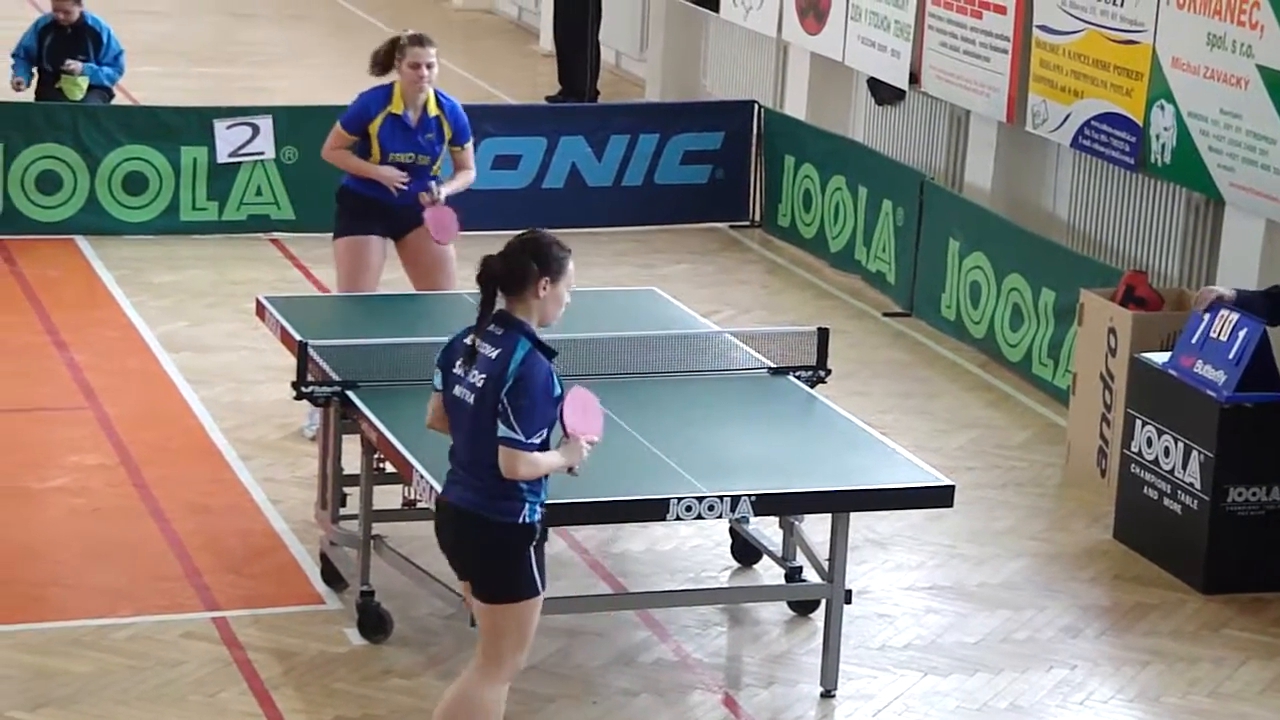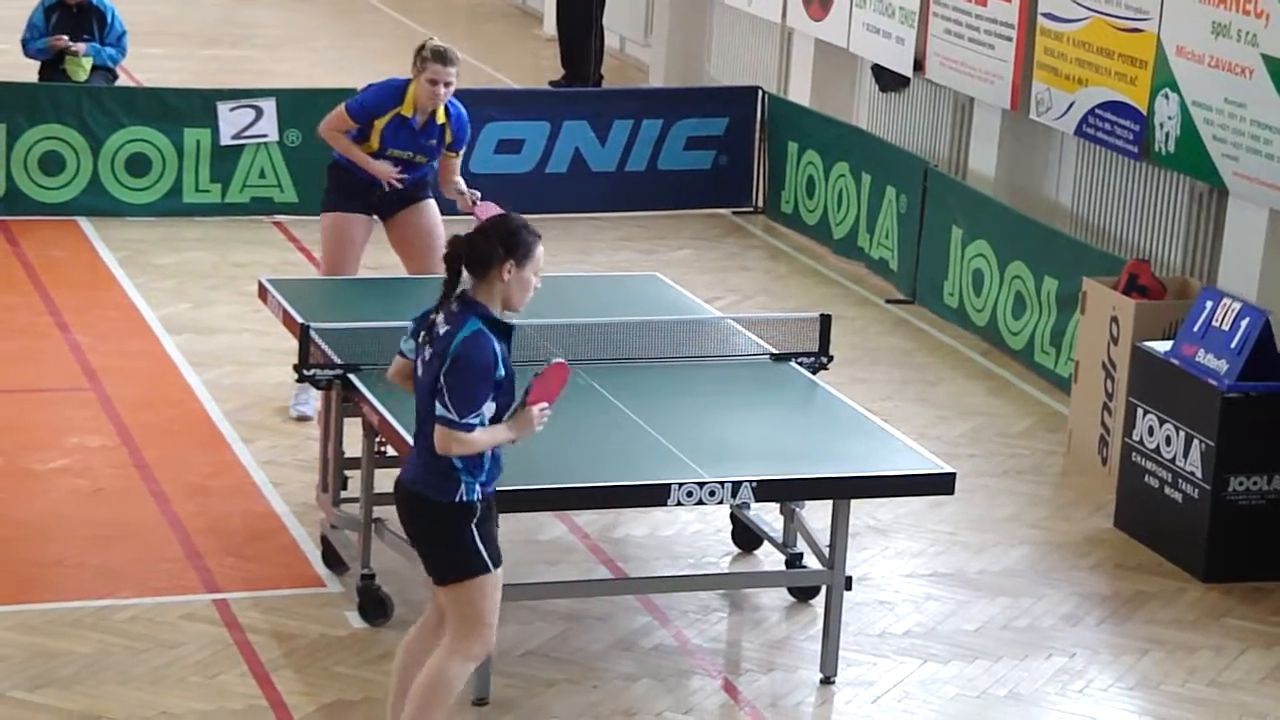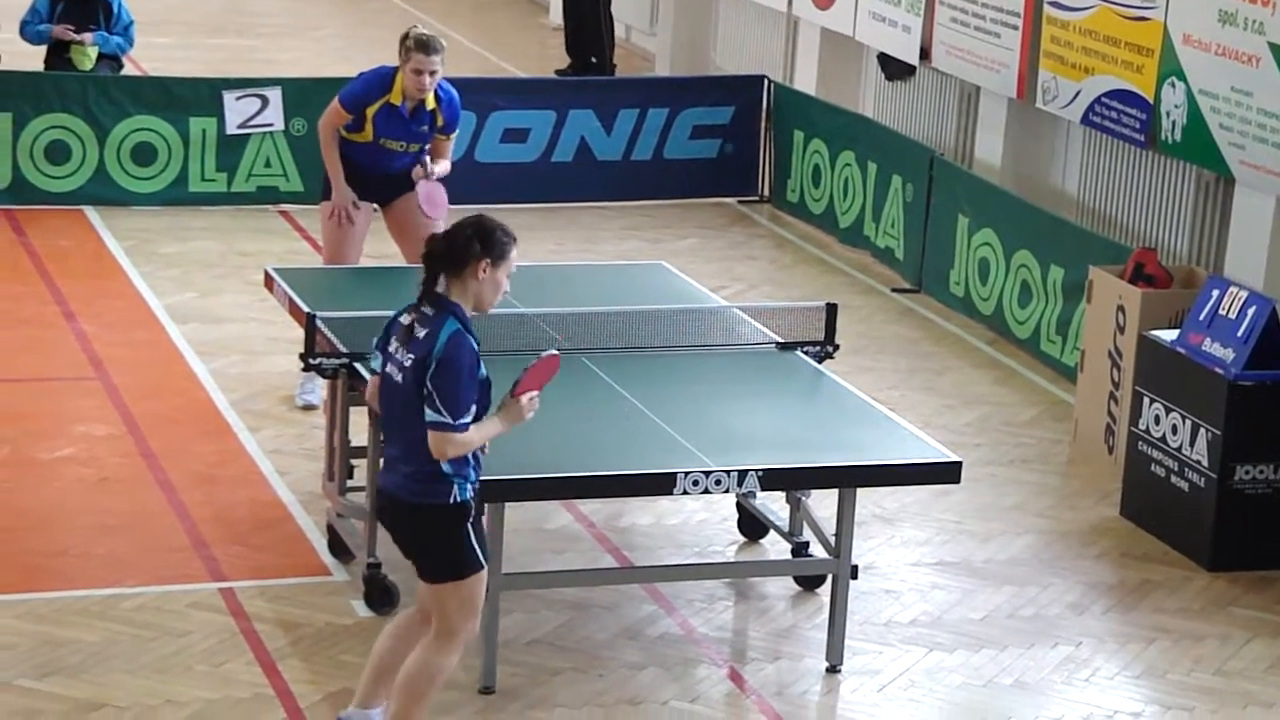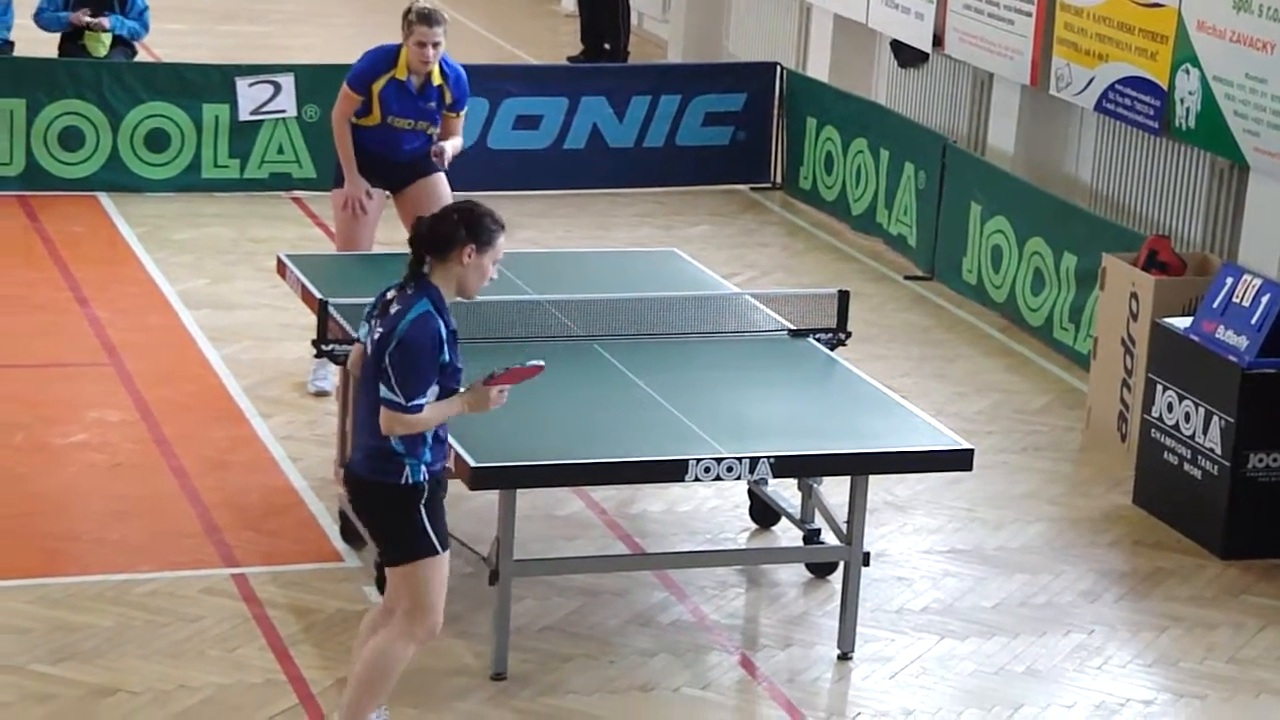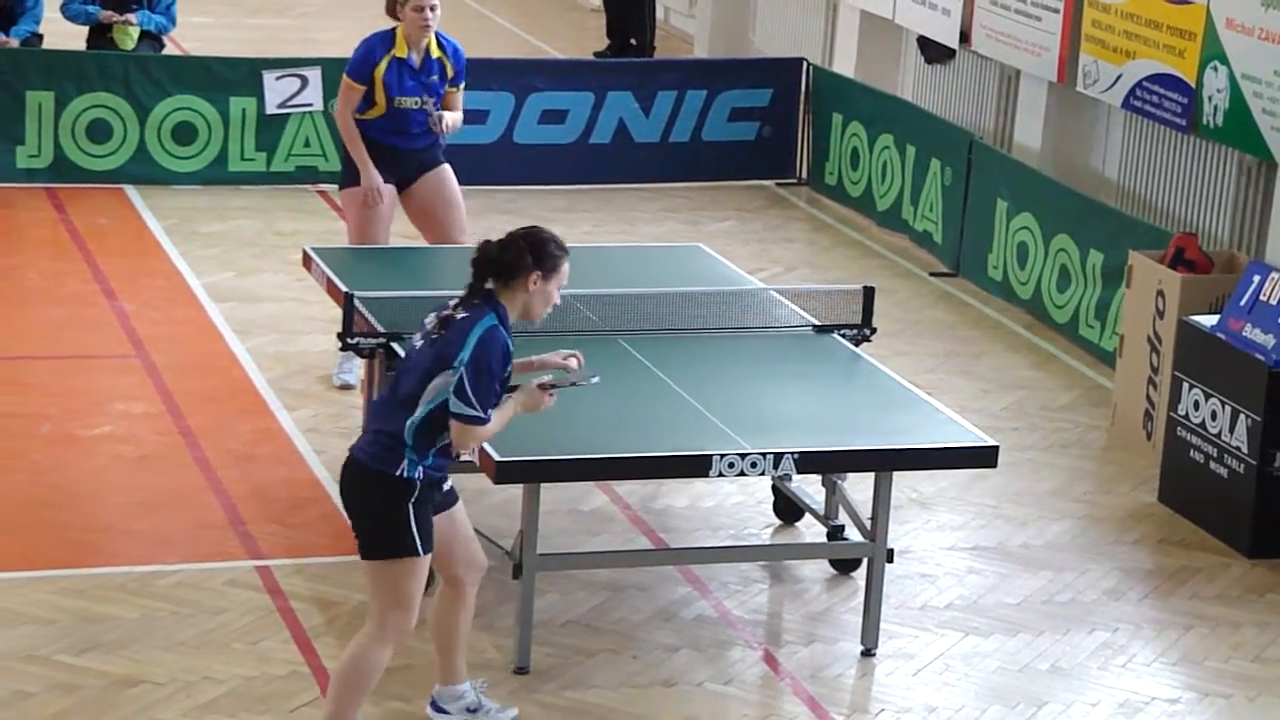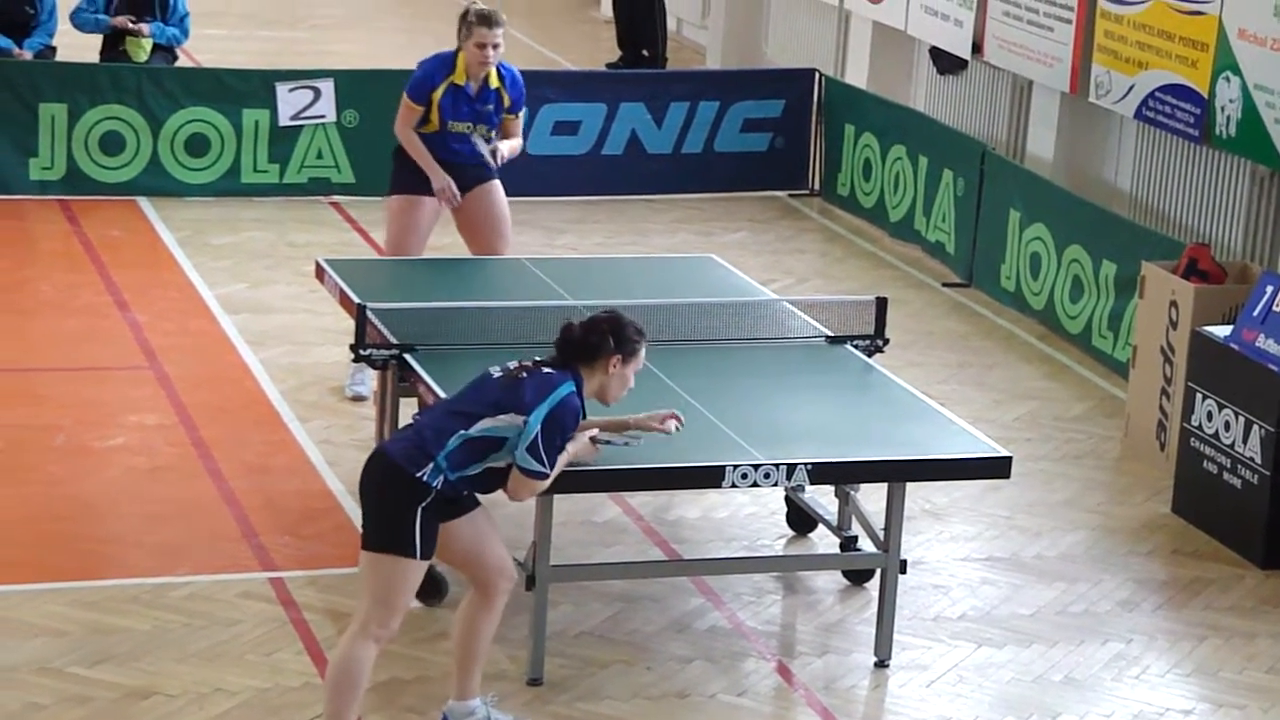
dt=0.5s
person 1, frame 1
left shoulder: (463, 342)
right shoulder: (529, 368)
left elbow: (436, 418)
right elbow: (516, 466)
right wrist: (565, 455)
left hip: (456, 515)
right hip: (502, 528)
left knee: (493, 653)
right knee: (502, 664)
person 1, frame 2
left shoulder: (438, 316)
right shoulder: (478, 346)
left elbow: (399, 375)
right elbow: (450, 441)
right wrist: (513, 428)
left hip: (422, 492)
right hip: (452, 504)
left knee: (444, 619)
right knee: (471, 642)
person 1, frame 3
left shoulder: (405, 320)
right shoulder: (456, 346)
left elbow: (376, 397)
right elbow: (446, 444)
right wrist: (505, 418)
left hip: (397, 493)
right hip: (439, 505)
left knee: (430, 612)
right knee: (453, 632)
person 1, frame 4
left shoulder: (397, 297)
right shoulder: (424, 326)
left elbow: (359, 363)
right elbow: (396, 421)
right wrist: (467, 402)
left hip: (377, 475)
right hip: (400, 485)
left knee: (403, 604)
right knee: (419, 623)
person 1, frame 5
left shoulder: (469, 314)
right shoulder: (487, 336)
right elbow: (466, 434)
left wrist: (536, 365)
right wrist: (520, 401)
left hip: (415, 474)
right hip: (387, 484)
left knee: (467, 571)
right knee: (393, 626)
person 1, frame 6
left shoulder: (547, 376)
right shoulder: (562, 399)
right elbow: (522, 488)
left wrist: (630, 424)
right wrist: (572, 452)
left hip: (433, 483)
right hip: (409, 484)
left knee: (496, 579)
right knee: (375, 628)
person 2, frame 1
left shoulder: (451, 113)
right shoulder: (371, 103)
left elbow: (467, 170)
right elbow: (331, 151)
left wrist: (444, 190)
right wrist: (375, 171)
left hip: (419, 209)
right hip: (363, 208)
person 2, frame 2
left shoulder: (456, 119)
right shoulder: (382, 96)
left elbow: (448, 177)
right elbow: (328, 129)
left wrist: (463, 194)
right wrist: (370, 164)
left hip: (410, 190)
right hip: (352, 183)
left knee: (437, 281)
right ankle: (308, 383)
person 2, frame 3
left shoulder: (448, 102)
right shoulder: (371, 85)
left elbow: (442, 160)
right elbow: (326, 128)
left wrist: (433, 171)
right wrist: (338, 187)
left hip: (406, 178)
right hip: (352, 173)
right knee: (337, 272)
right ankle: (313, 371)
person 2, frame 4
left shoulder: (454, 79)
right shoulder: (375, 63)
left elbow: (454, 136)
right elbow: (340, 118)
left wrist: (447, 149)
right wrist: (351, 177)
left hip: (418, 163)
right hip: (365, 160)
right ankle: (327, 356)
person 2, frame 5
left shoulder: (451, 54)
right shoulder: (374, 50)
left elbow: (455, 112)
right elbow: (343, 112)
left wrist: (447, 120)
right wrist: (366, 170)
left hip: (425, 155)
right hip: (373, 156)
left knee: (456, 248)
right ankle: (350, 352)
person 2, frame 6
left shoulder: (510, 82)
right shoulder: (434, 71)
left elbow: (515, 139)
right elbow: (403, 128)
left wrist: (502, 148)
right wrist: (436, 174)
left hip: (476, 169)
right hip: (421, 166)
left knee: (498, 262)
right ankle: (366, 361)
